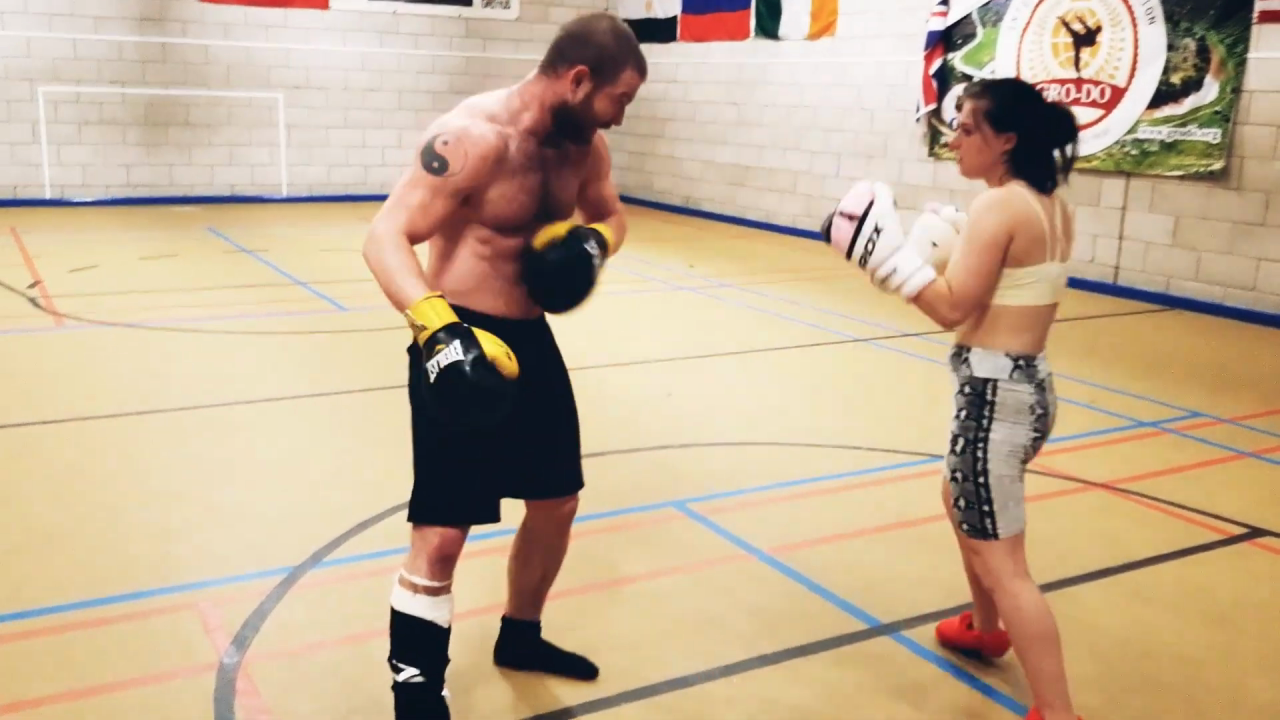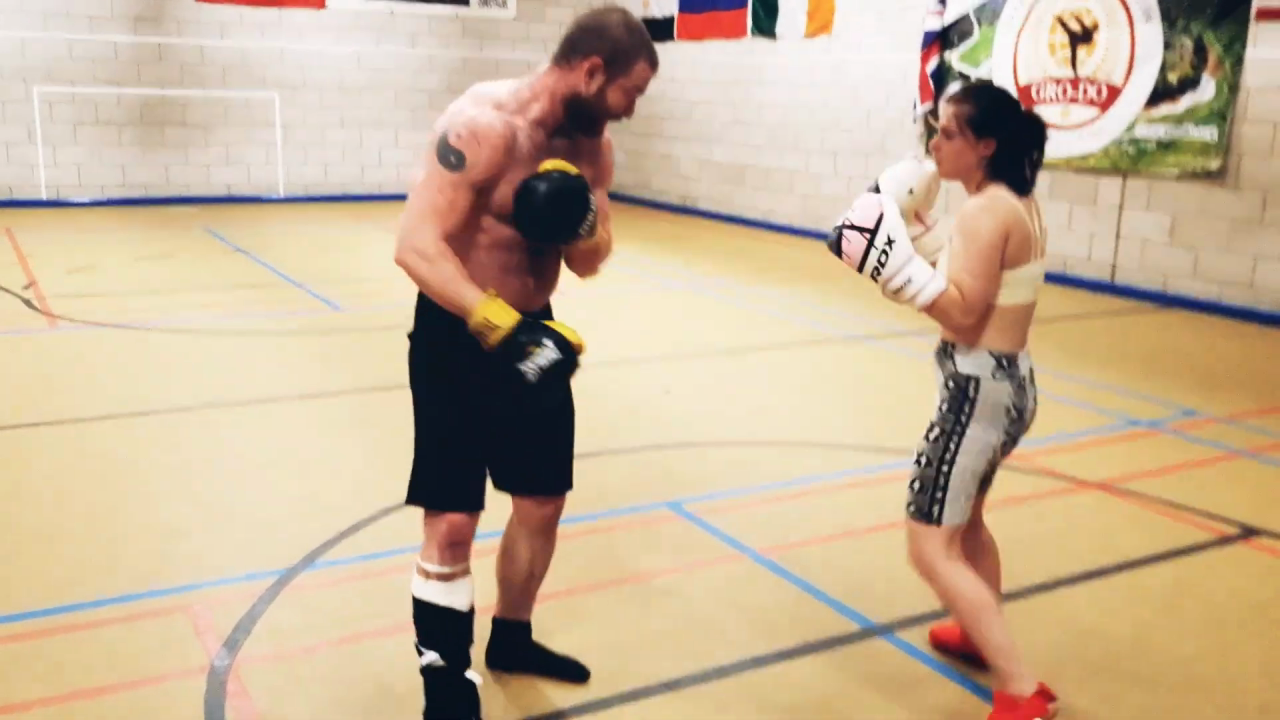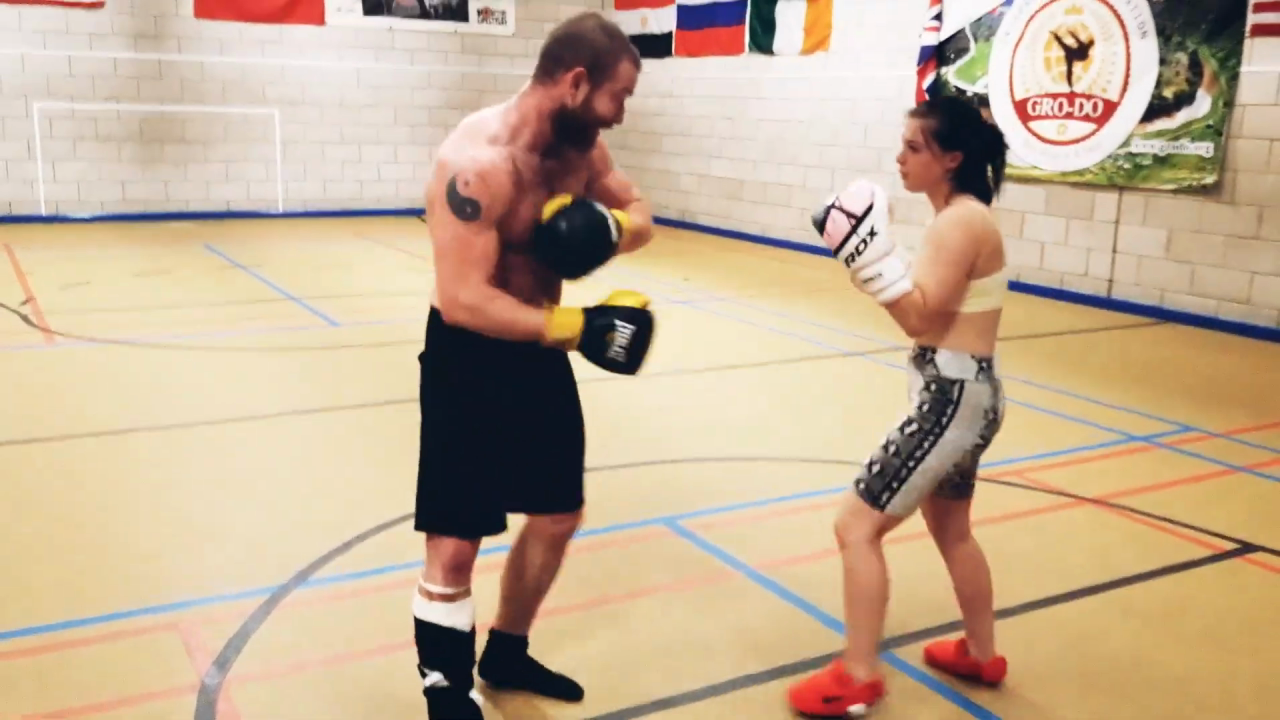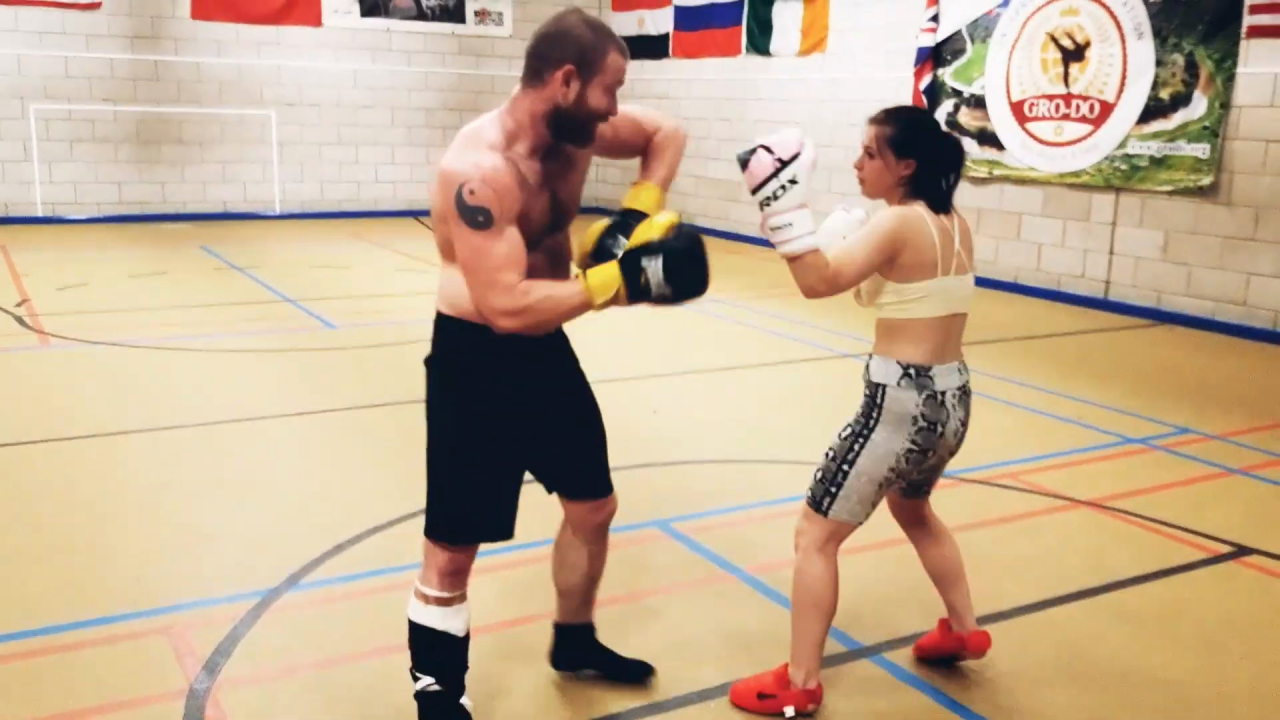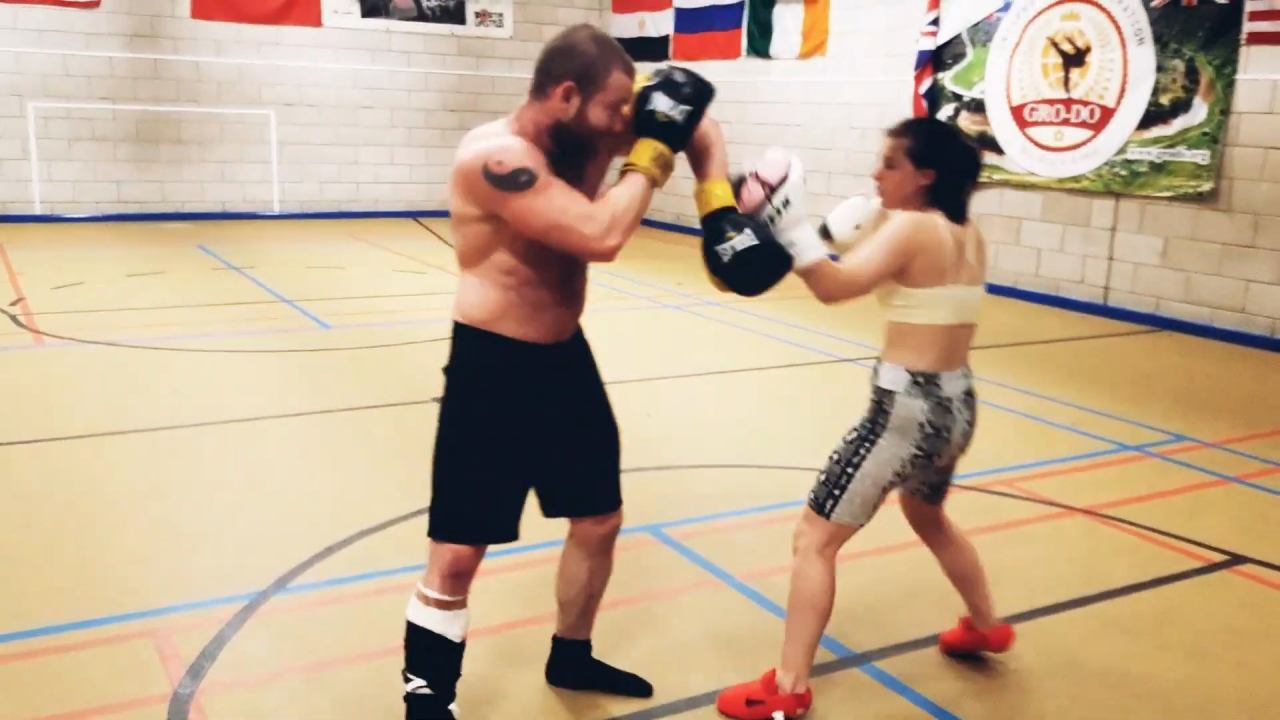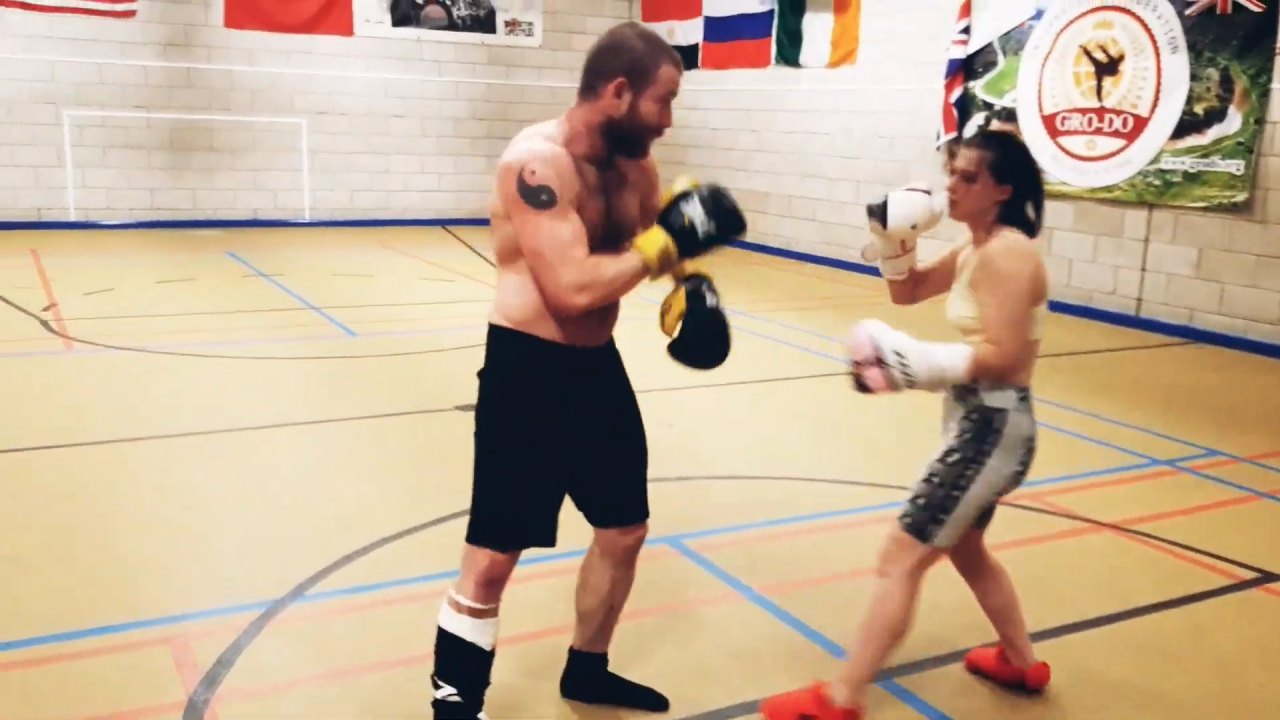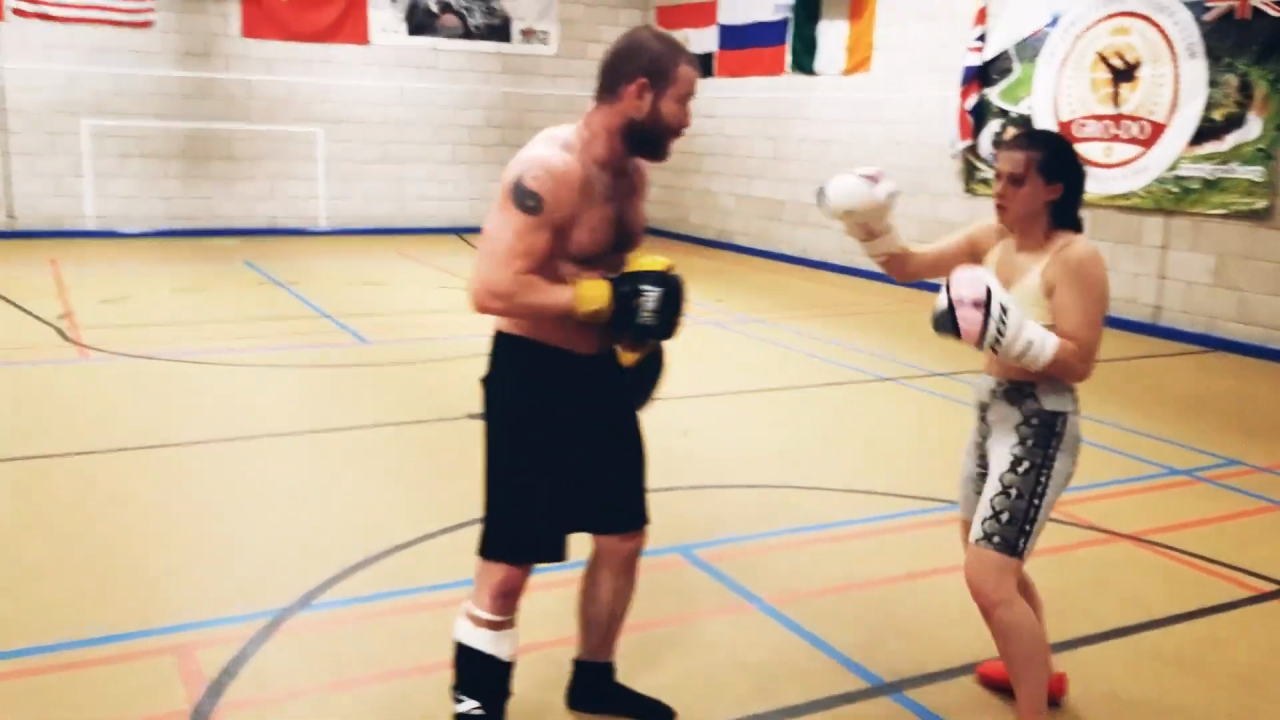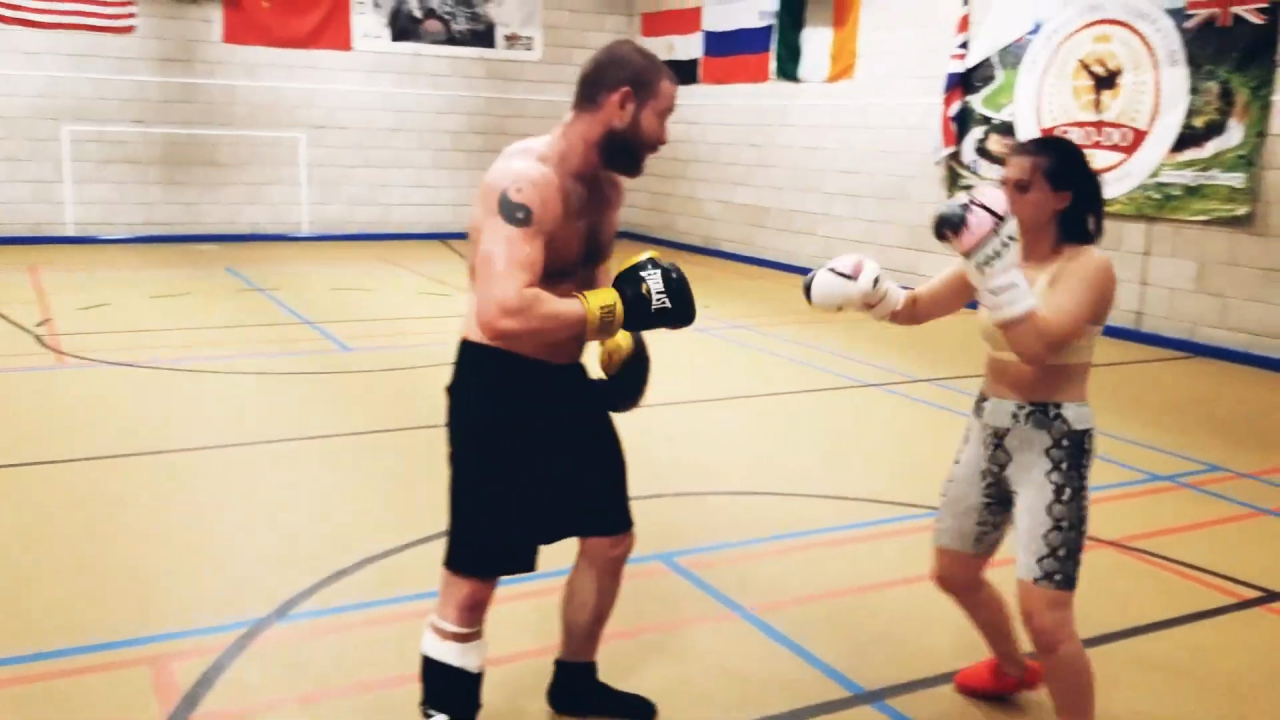
dt=0.2s
person 1, frame 1
left shoulder: (582, 146)
right shoulder: (472, 135)
left elbow: (611, 218)
right elbow: (383, 239)
left wrist: (592, 242)
right wrist: (436, 330)
left hip: (528, 339)
right hip: (459, 348)
left knee: (556, 501)
right knee: (440, 536)
left ankle: (520, 636)
person 1, frame 2
left shoulder: (589, 144)
right shoulder: (480, 123)
left elbow: (590, 262)
right elbow: (417, 247)
left wrist: (584, 218)
right wrist: (502, 329)
left hip: (533, 338)
right hip: (459, 336)
left knee: (543, 503)
right knee: (451, 523)
left ankle: (512, 638)
person 1, frame 3
left shoulder: (577, 140)
right shoulder: (479, 160)
left elbow: (639, 223)
right elbow: (466, 302)
left wrist: (610, 224)
right wrist: (580, 328)
left hip: (539, 353)
right hip: (467, 359)
left knee: (557, 516)
right knee: (453, 544)
left ankle: (507, 653)
person 1, frame 4
left shoulder: (581, 126)
right shoulder: (478, 169)
left elbow: (671, 135)
right elbow: (506, 305)
left wrist: (651, 221)
right wrist: (621, 282)
left hip: (546, 350)
right hip: (473, 360)
left knee: (593, 505)
right knee: (452, 550)
left ankle: (575, 639)
person 1, frame 5
left shoulder: (594, 136)
right shoulder: (489, 159)
left elbow: (698, 122)
right elbow: (600, 235)
left wrist: (724, 208)
right wrist: (653, 147)
left hip: (565, 358)
right hip: (491, 369)
left knee: (598, 522)
right knee: (456, 552)
left ankle: (572, 657)
person 1, frame 6
left shoulder: (635, 162)
right shoulder: (537, 163)
left elbow: (659, 234)
right elbow: (573, 288)
left wrist: (689, 276)
right wrist: (668, 241)
left hip: (598, 366)
right hip: (526, 370)
left knee: (625, 532)
right knee: (491, 558)
person 1, frame 7
left shoulder: (633, 172)
right shoulder: (551, 168)
right elbow: (492, 289)
left wrist: (636, 316)
right wrist: (606, 298)
left hip: (598, 376)
right hip: (530, 377)
left knee: (622, 541)
right knee: (507, 570)
person 1, frame 8
left shoulder: (605, 186)
right shoulder: (528, 180)
right elbow: (503, 313)
left wrist: (614, 331)
right wrist: (617, 306)
left hip: (567, 383)
right hip: (498, 389)
left knee: (609, 540)
right knee: (474, 580)
person 2, frame 1
left shoulder: (998, 207)
right shoulder: (1050, 205)
left elbow: (953, 310)
left wrist: (884, 247)
right wrist: (952, 248)
left hip: (995, 395)
right hip: (1025, 387)
left knee: (1001, 566)
right knee: (964, 510)
right ankle: (984, 628)
person 2, frame 2
left shoulder: (987, 210)
right shoulder: (1012, 203)
left elbow: (960, 317)
left wrist: (891, 257)
right wrist: (914, 236)
left hip: (976, 393)
right hip: (1000, 388)
left knee: (934, 554)
right knee: (961, 521)
right ankle: (979, 637)
person 2, frame 3
left shoulder: (956, 221)
right shoulder: (972, 214)
left elbow: (920, 319)
left wrist: (867, 250)
right wrist: (869, 249)
left hip: (953, 397)
right hip: (974, 393)
left knee: (857, 528)
right knee: (947, 523)
right ankle: (979, 653)
person 2, frame 4
left shoulder: (899, 224)
right shoulder: (953, 224)
left elbow: (816, 281)
left wrist: (781, 200)
right wrist: (865, 265)
left hip: (900, 402)
right hip: (950, 398)
left knee: (815, 538)
right knee: (911, 510)
right ankle: (962, 630)
person 2, frame 5
left shoulder: (913, 228)
right shoulder: (962, 234)
left elbow: (835, 284)
left wrist: (784, 216)
right wrist: (858, 246)
left hip: (906, 407)
right hip: (950, 404)
left knee: (814, 542)
right knee: (926, 516)
right ankle: (986, 626)
person 2, frame 6
left shoulder: (1007, 256)
right shoulder: (981, 247)
left elbow: (999, 359)
right elbow: (907, 291)
left wrist: (909, 360)
right wrist: (894, 242)
left hip: (992, 427)
right hip: (990, 422)
left knee: (899, 562)
right knee: (962, 546)
right ankle: (1020, 661)
person 2, frame 7
left shoulder: (1077, 259)
right shoulder: (994, 237)
left elbow: (1076, 364)
right elbow: (906, 264)
left wrist: (1003, 326)
right wrist: (870, 222)
left hip: (1039, 424)
right hip: (993, 414)
left knee: (990, 579)
right knee: (991, 562)
person 2, frame 8
left shoulder: (1090, 267)
right shoulder: (997, 254)
left elbow: (1035, 345)
right elbow: (912, 310)
left wrist: (994, 260)
right wrist: (869, 291)
left hip: (1053, 444)
right hip: (989, 429)
left knee: (1046, 615)
right knee: (954, 573)
right ankle: (1015, 665)
